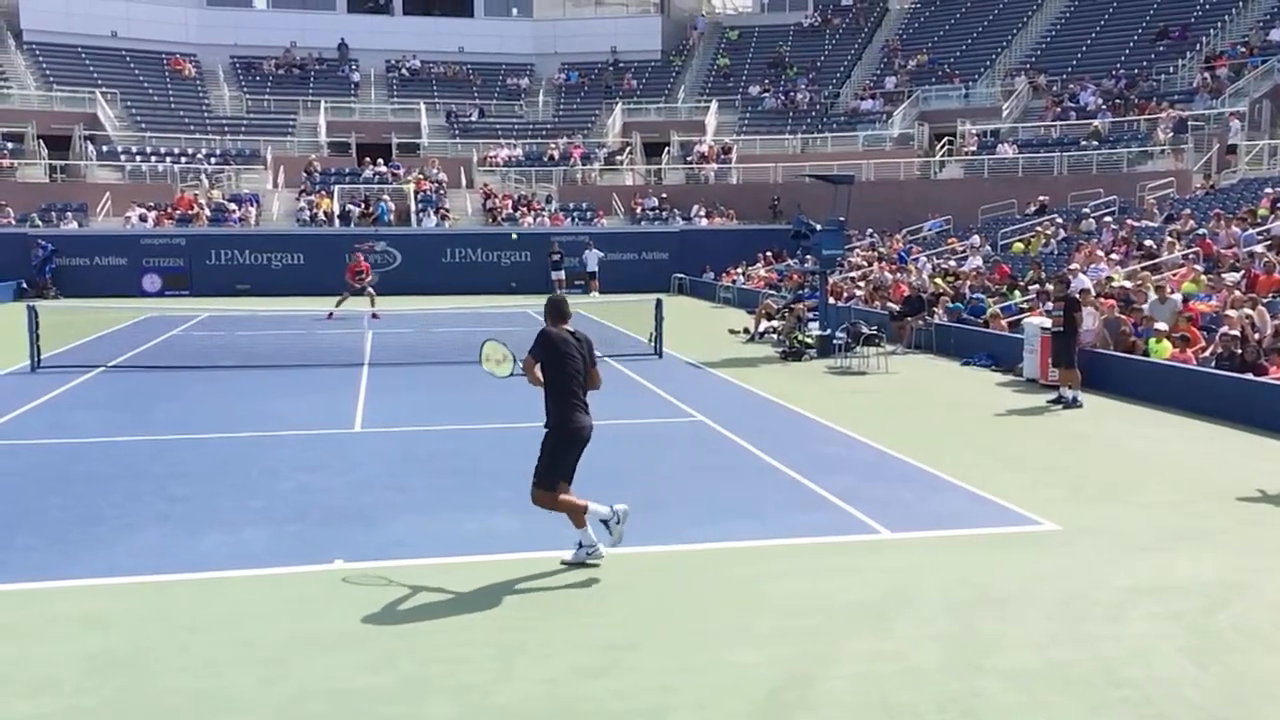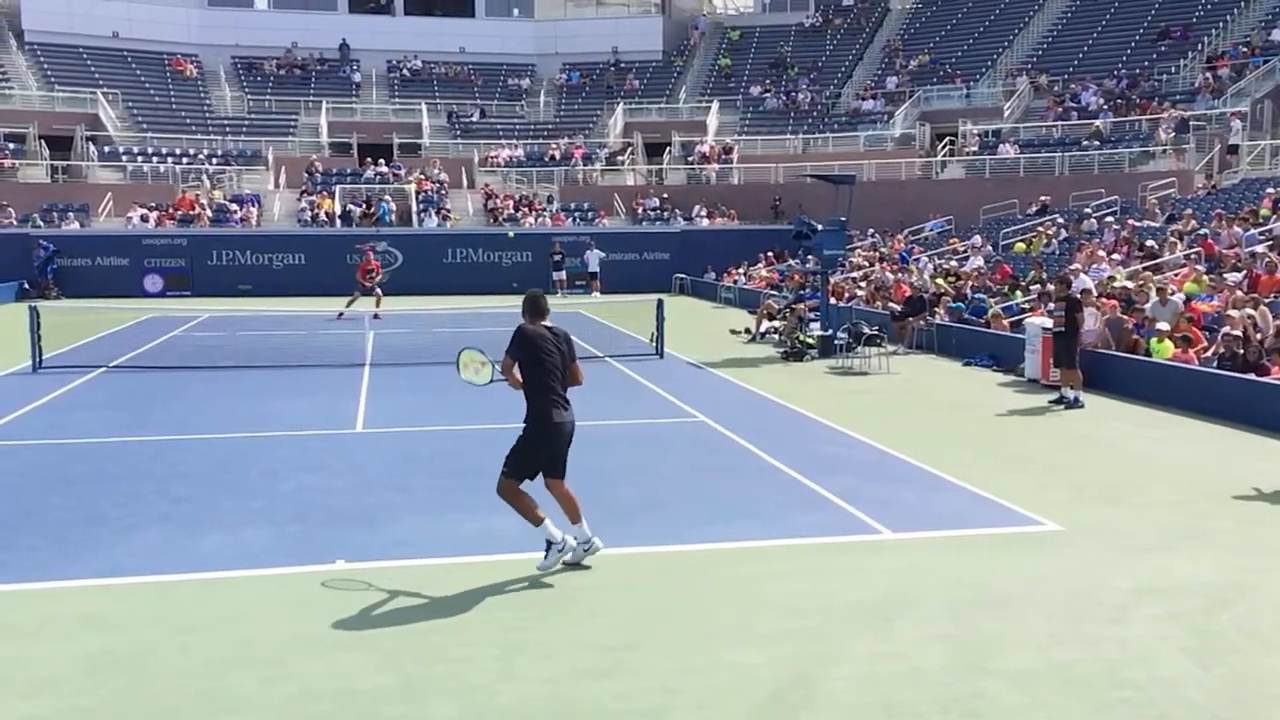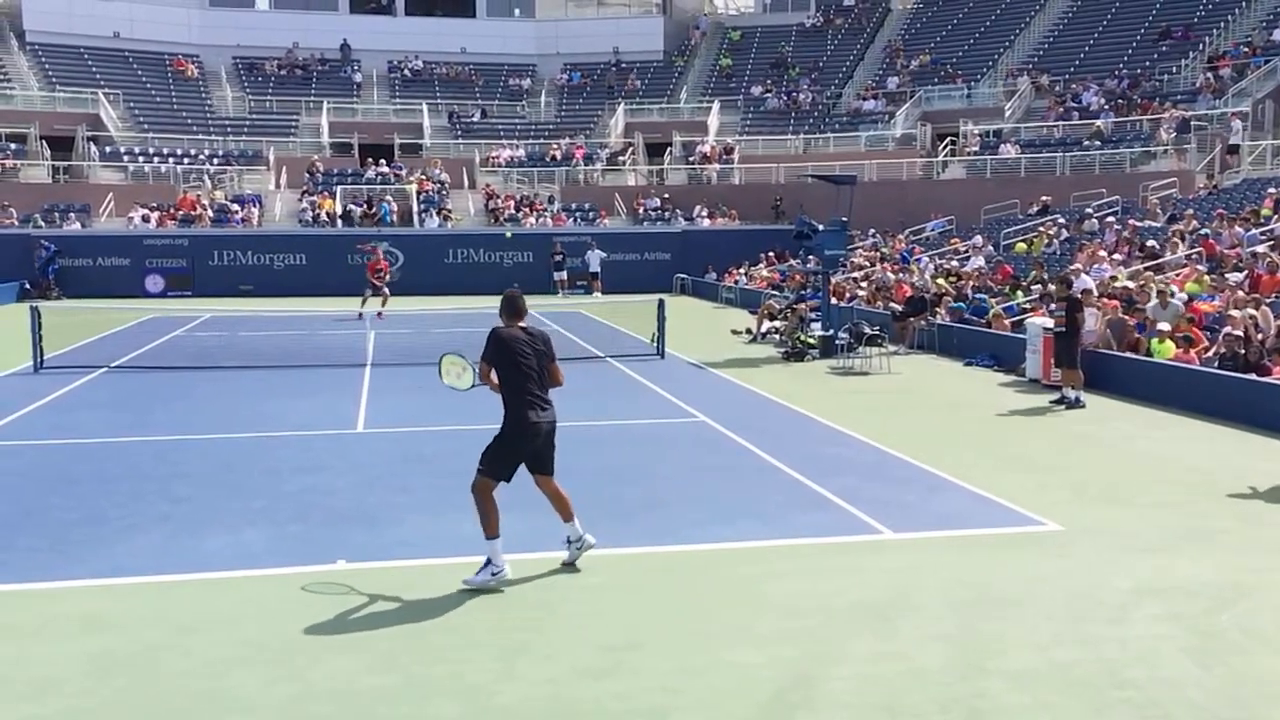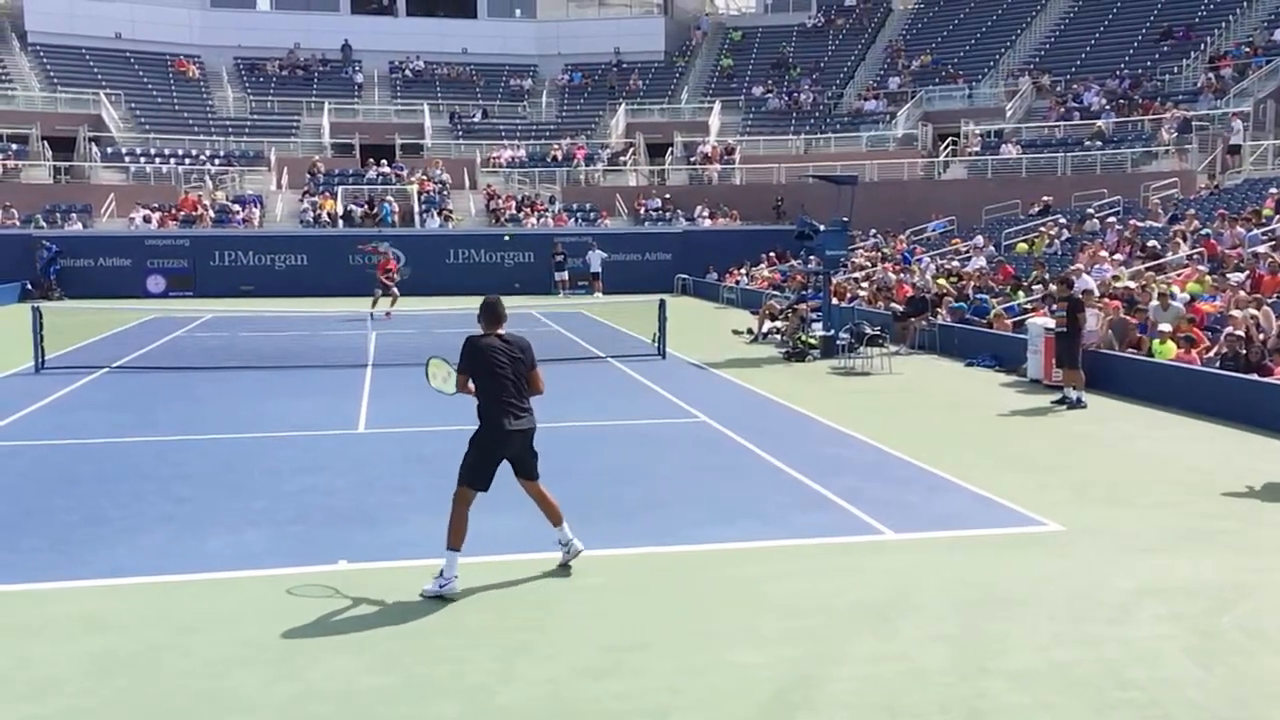
dt=0.5s
person 1, frame 1
left shoulder: (547, 336)
right shoulder: (584, 340)
left elbow: (528, 368)
right elbow: (595, 383)
left wrist: (540, 380)
left hip: (565, 427)
right hip: (581, 424)
left knee: (542, 496)
right knee: (559, 489)
left ankle: (608, 514)
right ankle: (590, 545)
person 1, frame 2
left shoulder: (524, 333)
right shoulder: (563, 336)
left elbow: (506, 369)
right elbow: (577, 378)
left wrist: (518, 381)
left hip: (543, 423)
right hip: (564, 420)
left knee: (507, 486)
right knee: (555, 483)
left ankle: (556, 540)
right ankle: (585, 540)
person 1, frame 3
left shoulder: (499, 335)
right shoulder: (542, 337)
left elbow: (484, 375)
right elbow: (557, 379)
left wrist: (499, 384)
left hip: (521, 423)
right hip: (547, 420)
left knee: (481, 486)
right knee: (546, 481)
left ankle: (496, 564)
right ankle: (577, 538)
person 1, frame 4
left shoulder: (473, 344)
right shoulder: (522, 344)
left elbow: (461, 386)
right elbow: (538, 387)
left hip: (494, 430)
right hip: (525, 427)
left knee: (462, 498)
right knee: (533, 487)
left ankle: (448, 577)
right ankle: (569, 542)
